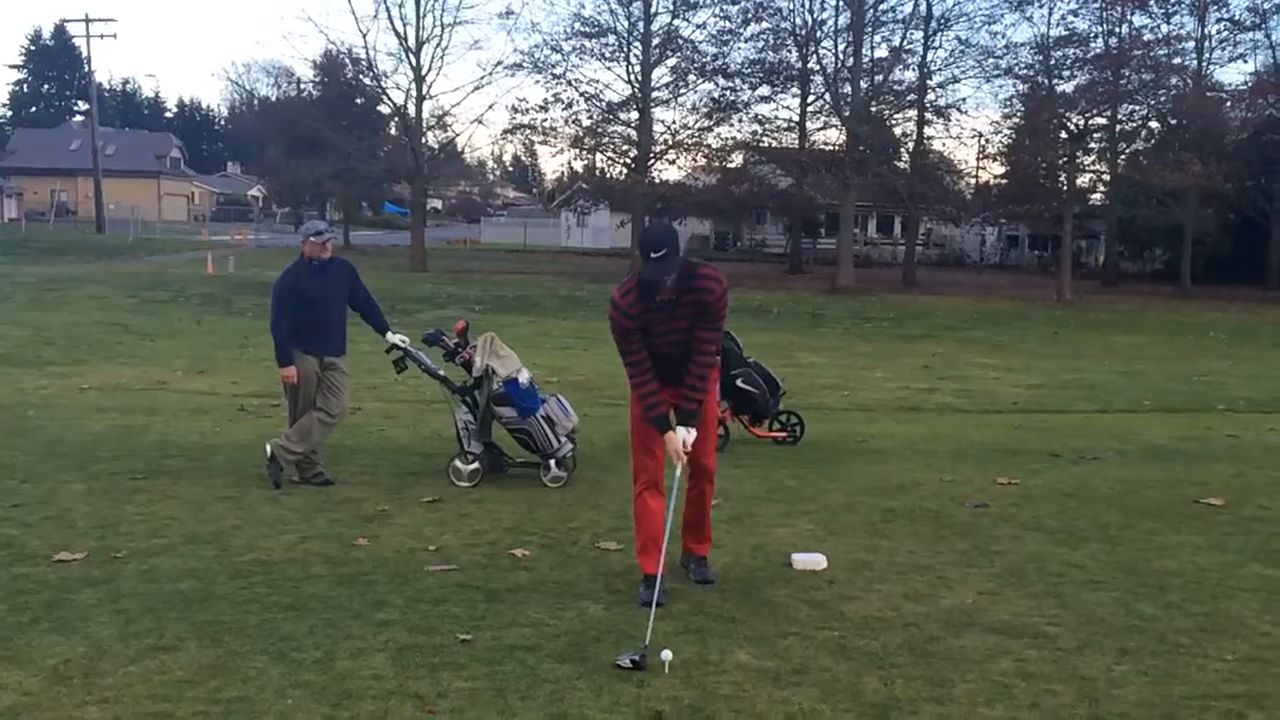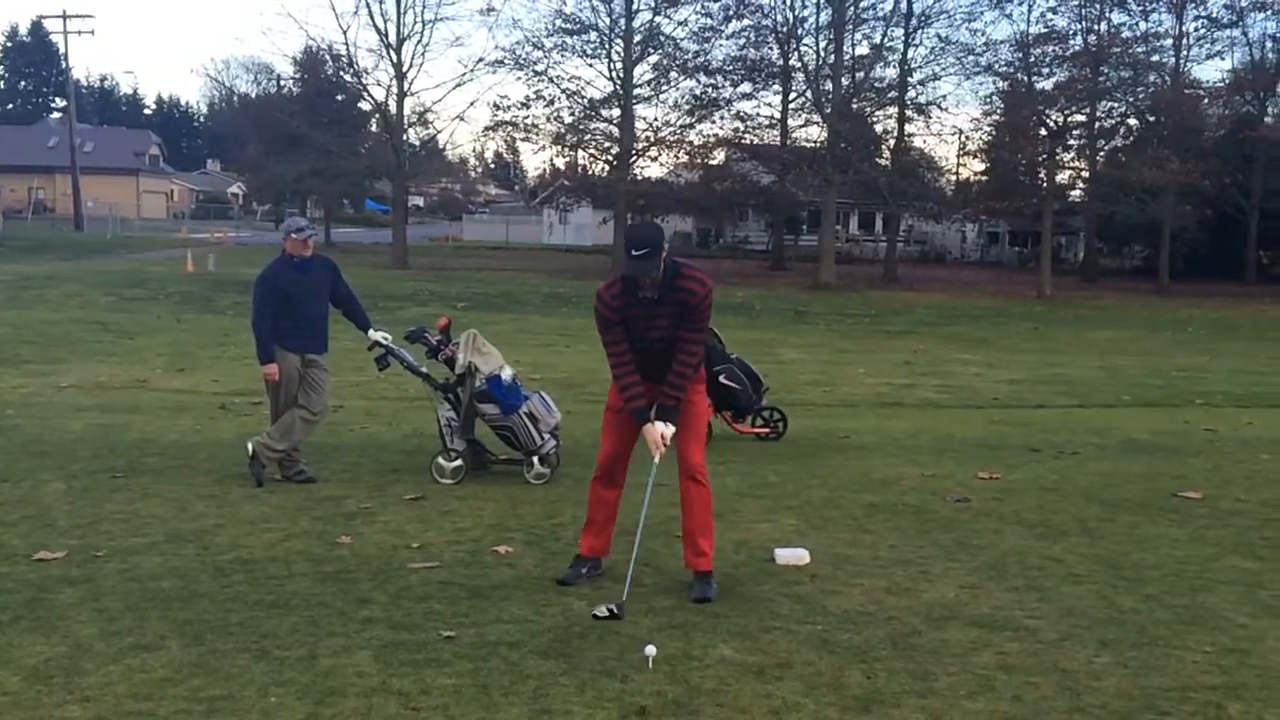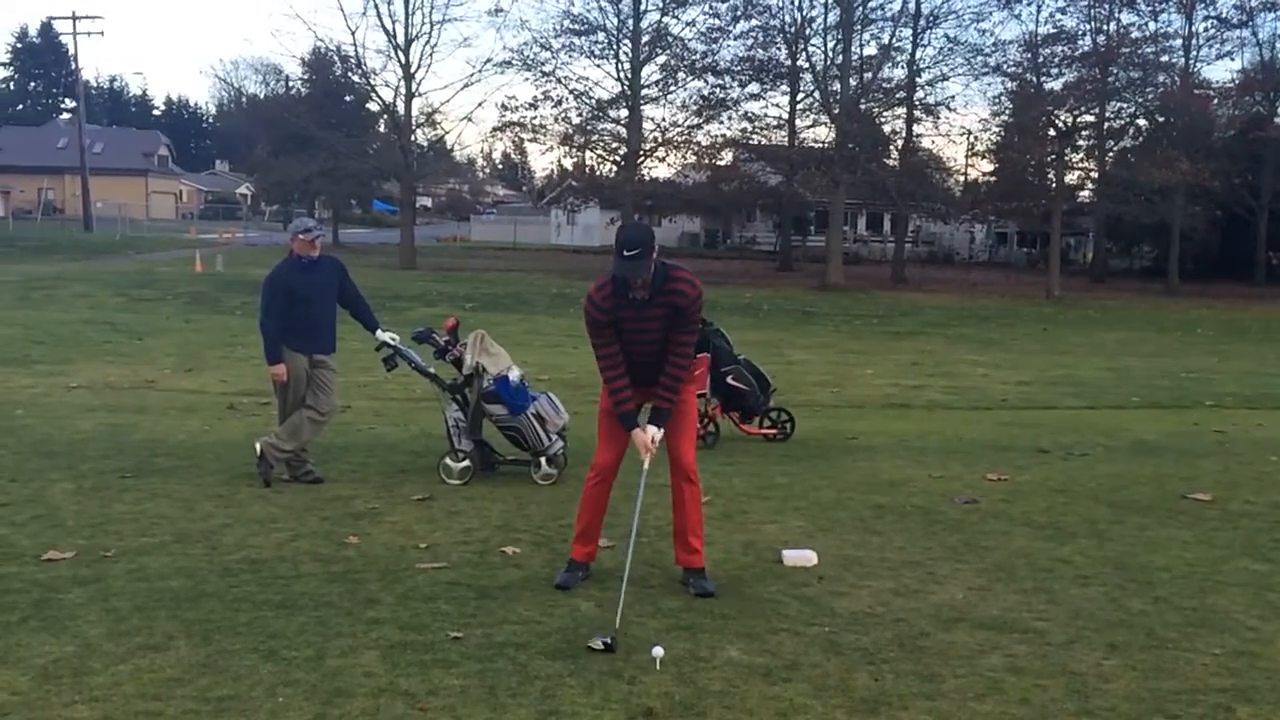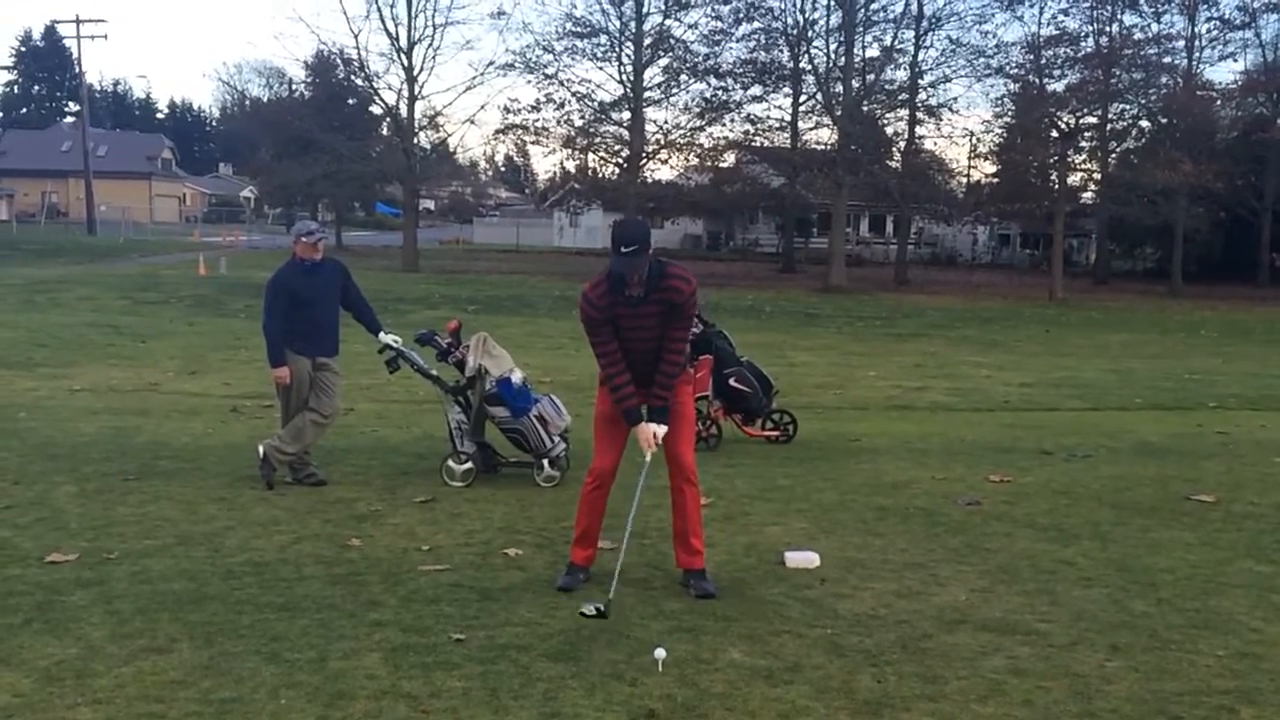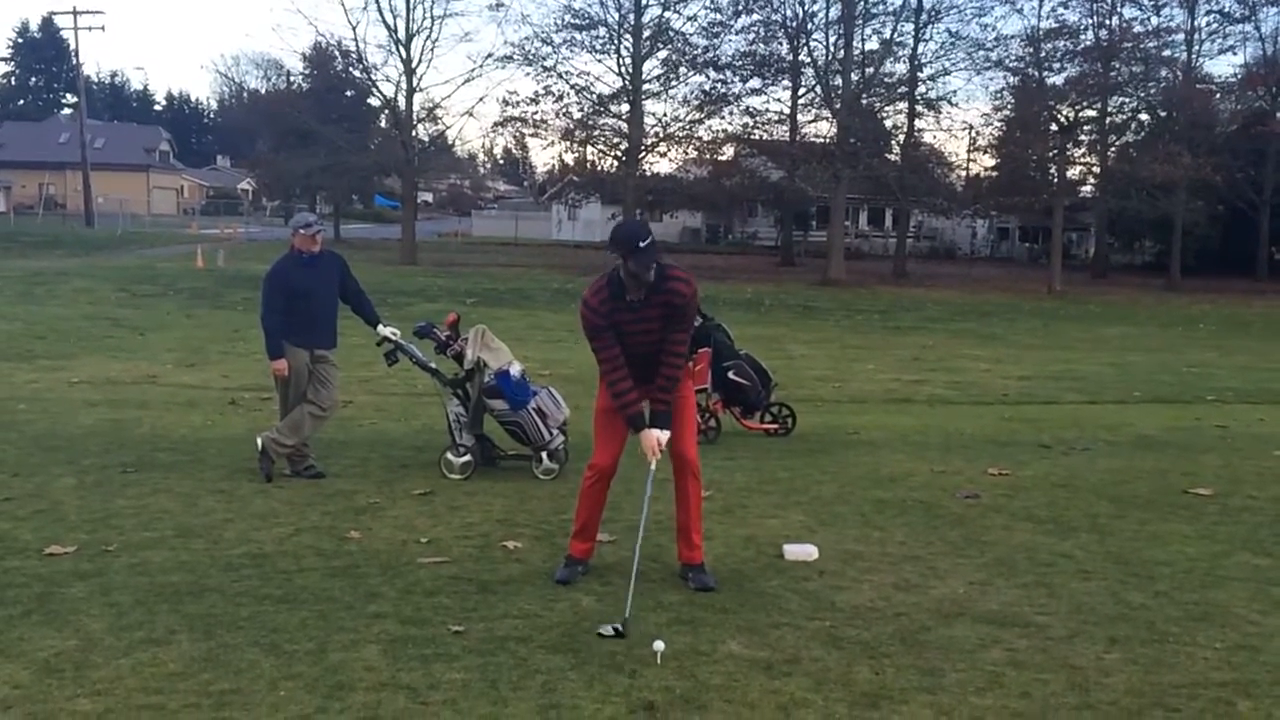
dt=1s
person 1, frame 1
left shoulder: (711, 285)
right shoulder: (624, 301)
left elbow: (704, 355)
right elbow: (639, 371)
left wrist: (688, 420)
right wrist: (664, 429)
left hip: (698, 380)
right hip: (650, 383)
left knee: (703, 467)
right knee: (648, 475)
left ankle: (695, 551)
right ankle: (651, 572)
person 1, frame 2
left shoulder: (696, 287)
right shoulder: (609, 296)
left elbow: (688, 354)
right elbow: (621, 363)
left wrist: (667, 415)
right wrist: (644, 420)
left hip: (685, 380)
right hip: (633, 380)
left knee: (693, 466)
right knee: (608, 462)
left ankle: (702, 570)
right ankle: (590, 555)
person 1, frame 3
left shoulder: (686, 289)
right shoulder: (599, 298)
left elbow: (680, 358)
right elbow: (611, 365)
left wrist: (659, 418)
right wrist: (632, 425)
left hip: (673, 382)
right hip: (623, 382)
left knee: (684, 466)
right knee: (603, 465)
left ankle: (693, 566)
right ankle: (580, 559)
person 1, frame 4
left shoulder: (680, 285)
right shoulder: (594, 297)
left elbow: (674, 353)
right elbow: (611, 363)
left wrist: (659, 413)
right wrist: (635, 420)
left hip: (671, 382)
right hip: (620, 385)
left knee: (683, 467)
right knee: (602, 469)
left ankle: (693, 567)
right ankle: (580, 561)
person 1, frame 5
left shoulder: (681, 287)
right shoulder: (595, 301)
left elbow: (675, 356)
right elbow: (613, 368)
left wrist: (661, 419)
right wrist: (640, 426)
left hip: (671, 377)
right hip: (621, 379)
left knee: (687, 460)
right knee: (602, 463)
left ankle: (692, 561)
right ankle: (578, 554)
person 2, frame 1
left shoulder: (343, 270)
right shoulder: (291, 278)
left elbow: (365, 303)
right elbow: (279, 323)
left wrist: (387, 332)
right wrist: (285, 363)
left hip: (333, 356)
right hip: (302, 355)
left knee: (334, 407)
right knee: (303, 414)
left ankle: (281, 451)
right ankle: (308, 468)
person 2, frame 2
left shoulder: (325, 267)
right shoulder: (272, 275)
left elbow: (346, 300)
right elbow: (260, 321)
left wrist: (368, 330)
right wrist: (266, 360)
left hip: (314, 353)
right hip: (283, 352)
left knee: (315, 406)
right knee: (285, 412)
left ankle: (262, 450)
right ankle: (290, 466)
person 2, frame 3
left shoulder: (333, 267)
right shoulder: (280, 276)
left elbow: (354, 301)
right elbow: (269, 321)
left wrist: (376, 330)
right wrist: (274, 361)
left hip: (322, 353)
right hip: (291, 353)
left knee: (323, 407)
right knee: (293, 412)
left ankle: (270, 450)
right ankle: (297, 466)
person 2, frame 4
left shoulder: (335, 270)
right shoulder: (283, 278)
left elbow: (357, 304)
right elbow: (272, 324)
left wrist: (379, 332)
right wrist: (277, 363)
left hip: (325, 356)
right hip: (294, 355)
left knee: (325, 409)
right knee: (296, 415)
left ankle: (273, 452)
right ankle: (300, 468)
person 2, frame 5
left shoulder: (334, 262)
right shoulder: (281, 271)
left elbow: (355, 296)
right elbow: (270, 316)
left wrist: (378, 325)
right wrist: (275, 355)
left hip: (323, 349)
right hip: (292, 348)
left knee: (324, 402)
right knee: (294, 407)
left ankle: (272, 445)
right ankle: (299, 460)
